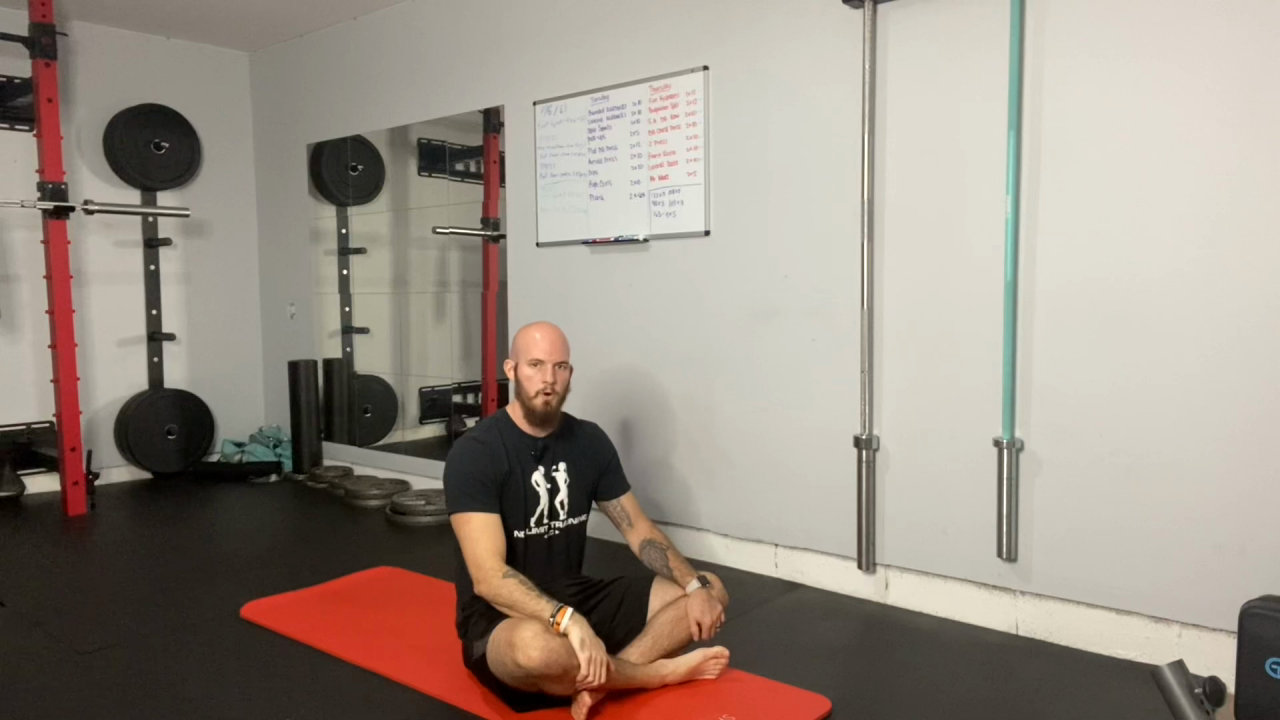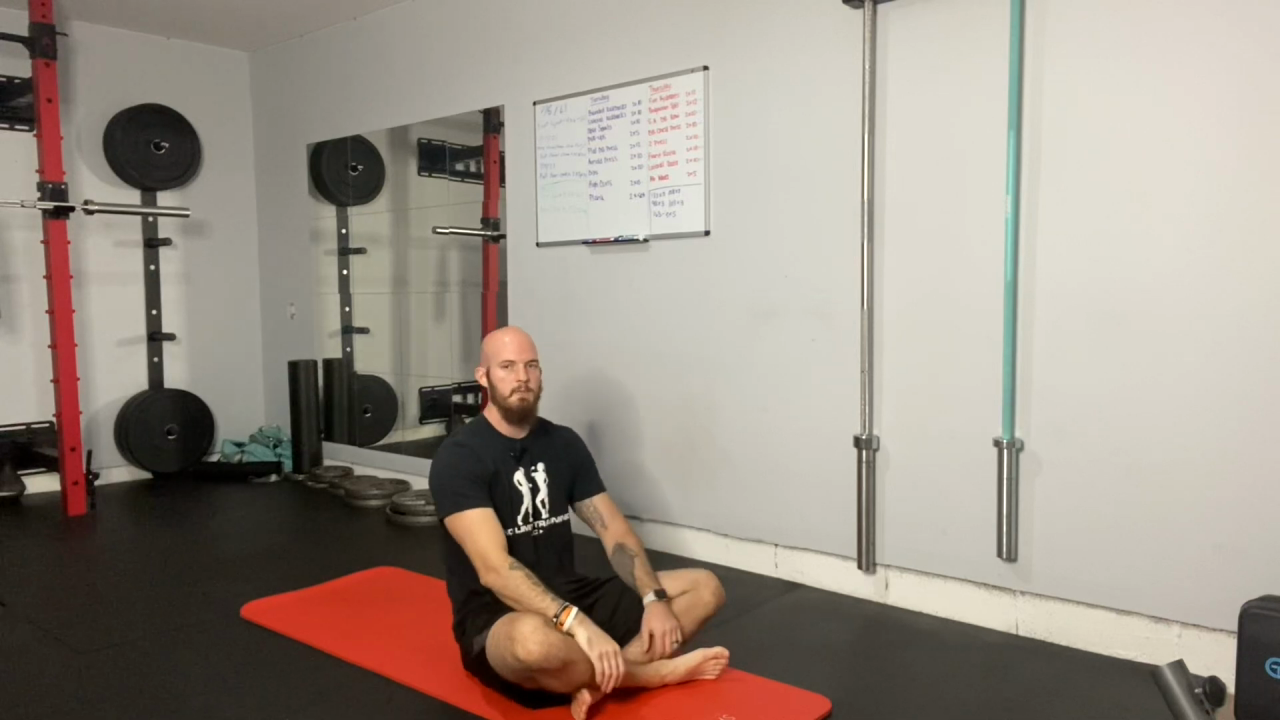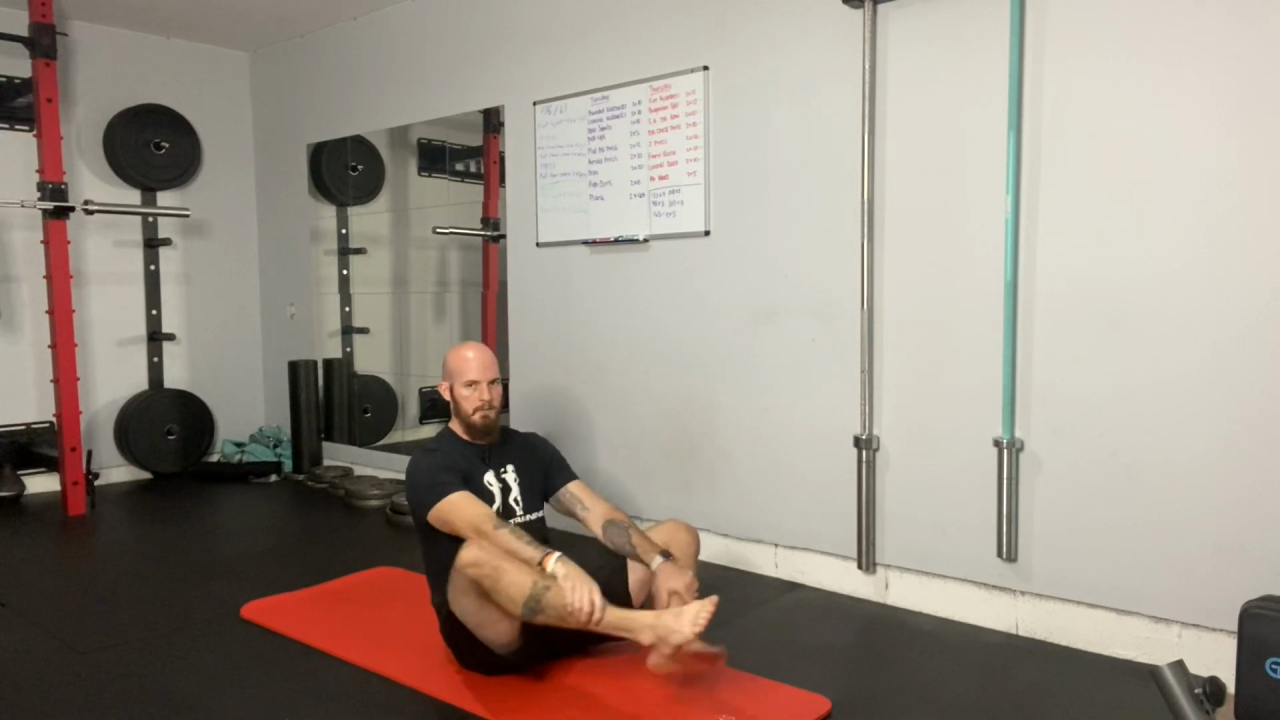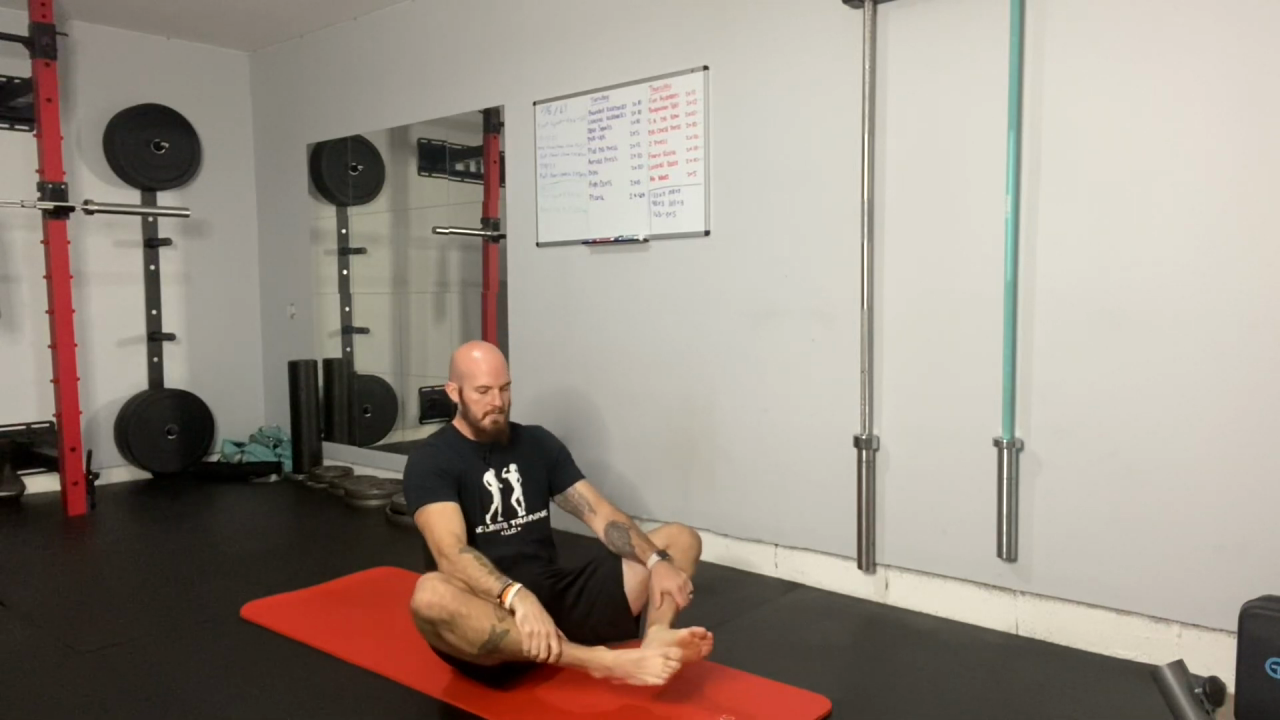
dt=1s
person 1, frame 1
left shoulder: (589, 441)
right shoulder: (475, 453)
left elbow: (637, 528)
right elbow: (489, 577)
left wrist: (694, 585)
right wrist: (569, 621)
left hip: (576, 596)
right hip: (502, 617)
left knee: (711, 591)
right knee: (535, 647)
left ankle: (599, 679)
right ankle: (659, 672)
person 1, frame 2
left shoulder: (564, 443)
right shoulder: (459, 457)
left elbow: (613, 530)
right elbow: (494, 569)
left wrist: (654, 599)
right wrist: (576, 624)
left hip: (567, 594)
right hip: (494, 619)
left knee: (704, 588)
right knee: (535, 642)
left ankle: (600, 679)
right ankle: (654, 671)
person 1, frame 3
left shoulder: (532, 448)
right shoulder: (431, 465)
left elbow: (597, 514)
right elbow: (486, 529)
left wrist: (661, 562)
right wrist: (559, 565)
left hip: (544, 603)
right hip: (493, 629)
left knee: (677, 535)
right knee: (477, 556)
left ankle: (668, 644)
right ankle: (650, 626)
person 1, frame 4
left shoulder: (537, 442)
right shoulder: (431, 460)
left elbow: (601, 515)
right elbow: (452, 554)
left wrist: (658, 561)
right wrist: (517, 597)
left hip: (557, 594)
right hip: (490, 614)
left knee: (681, 538)
right knee: (430, 596)
left ankle: (656, 641)
right ankle: (599, 661)
